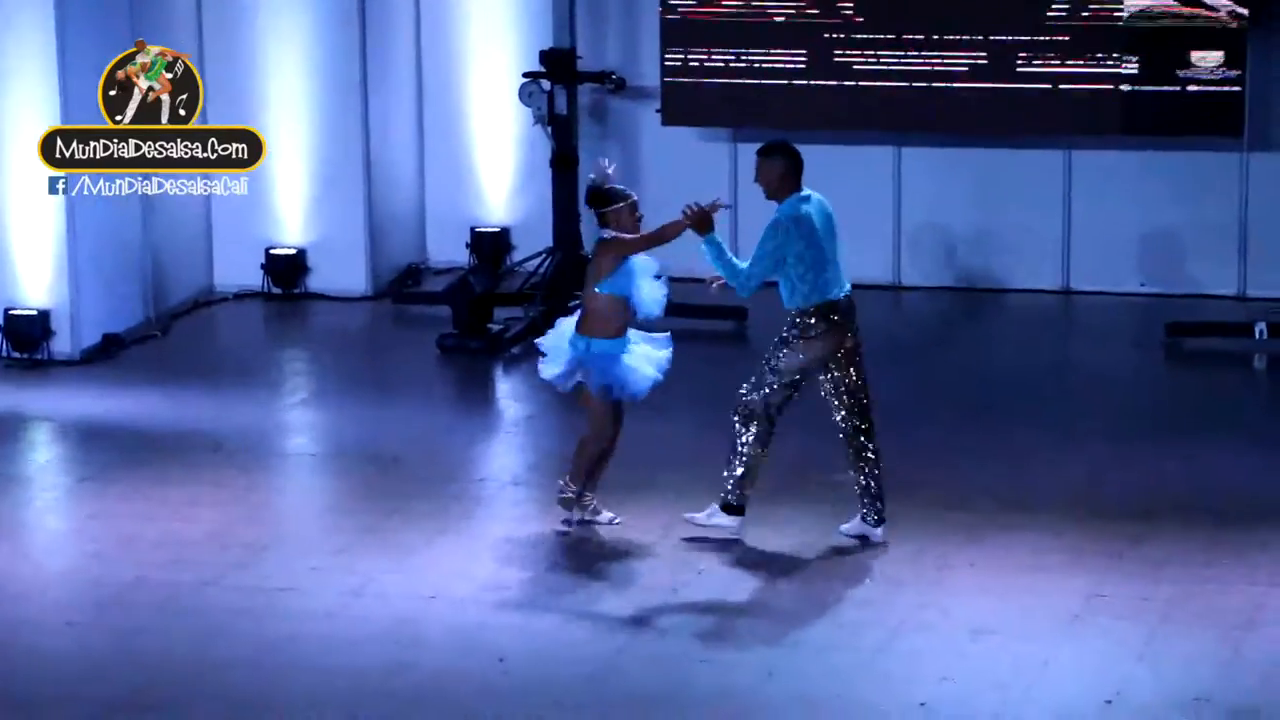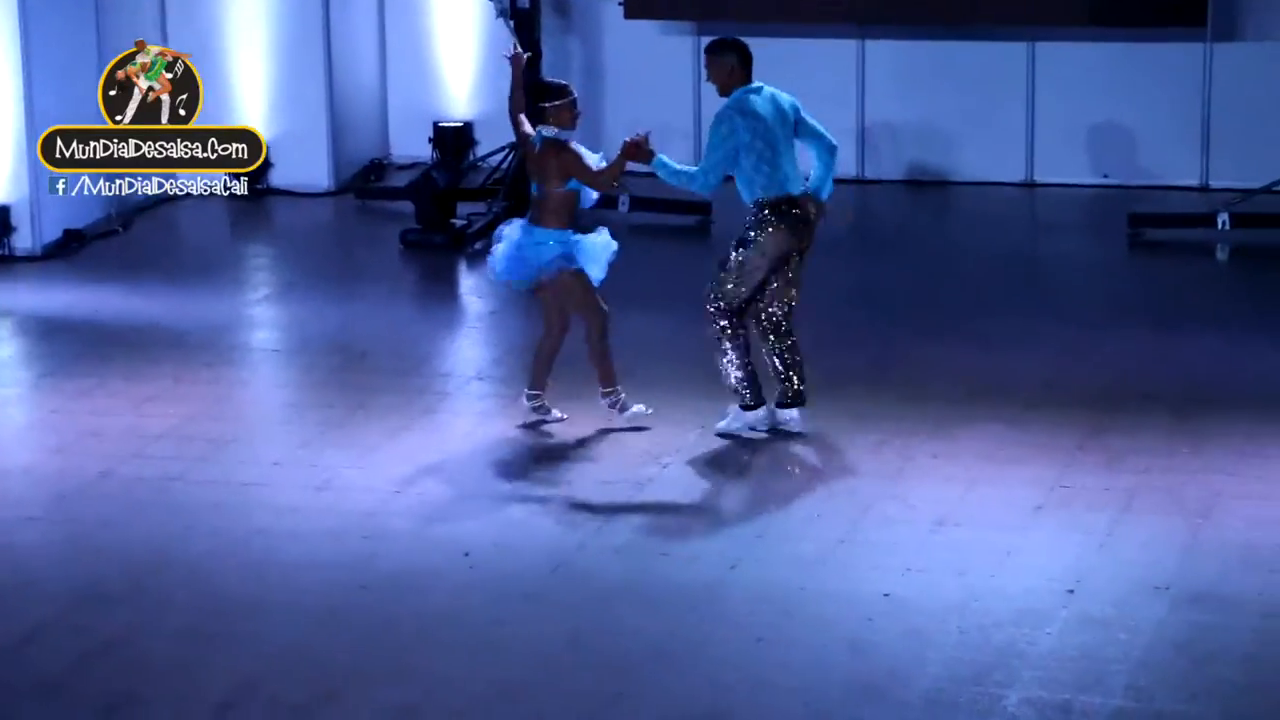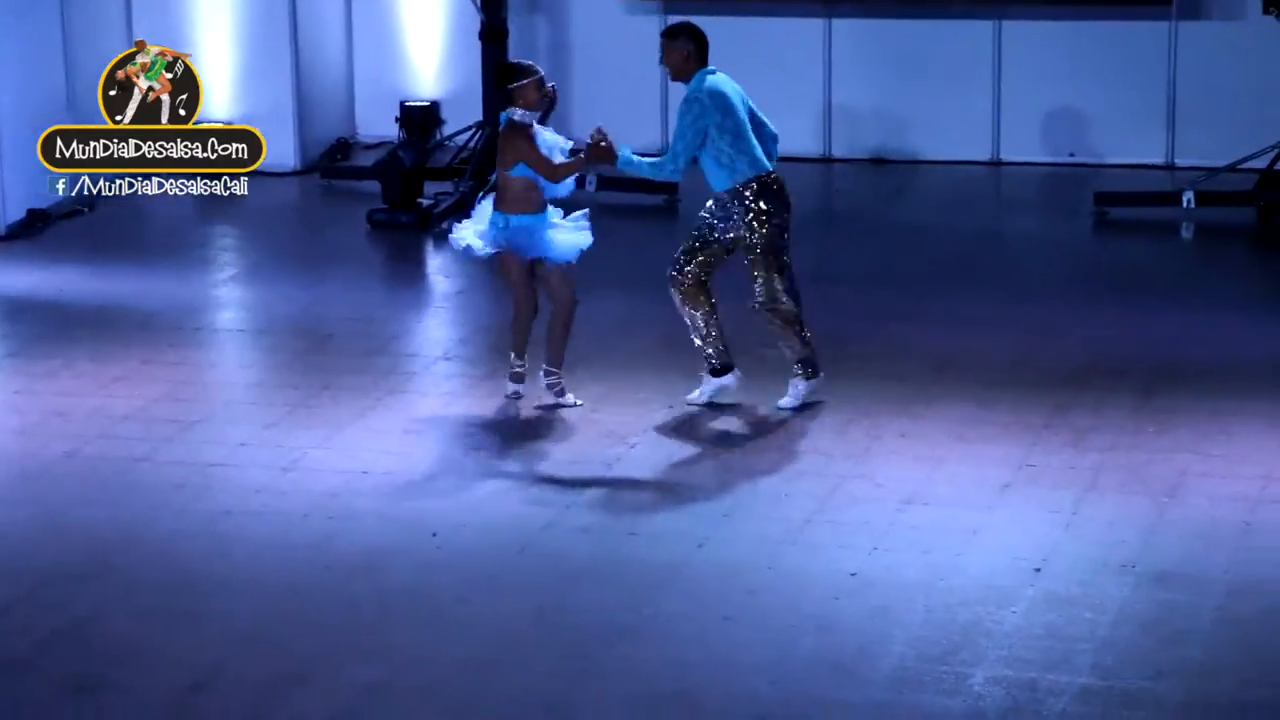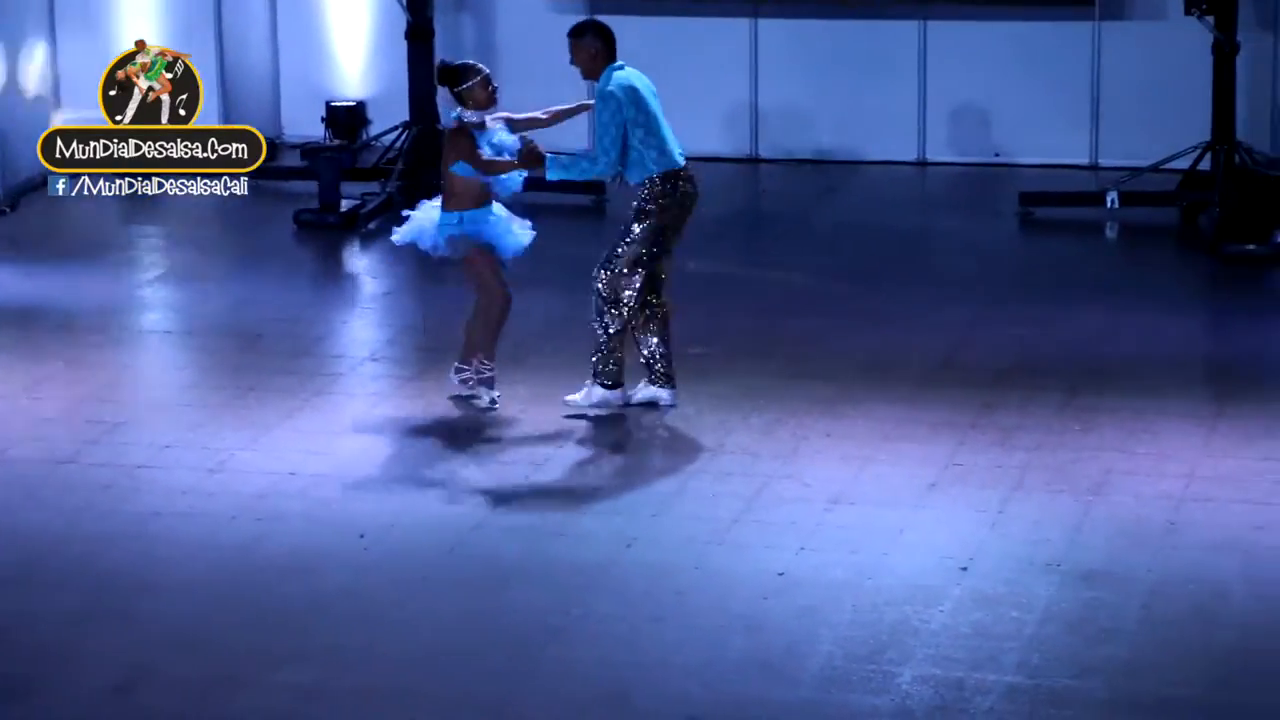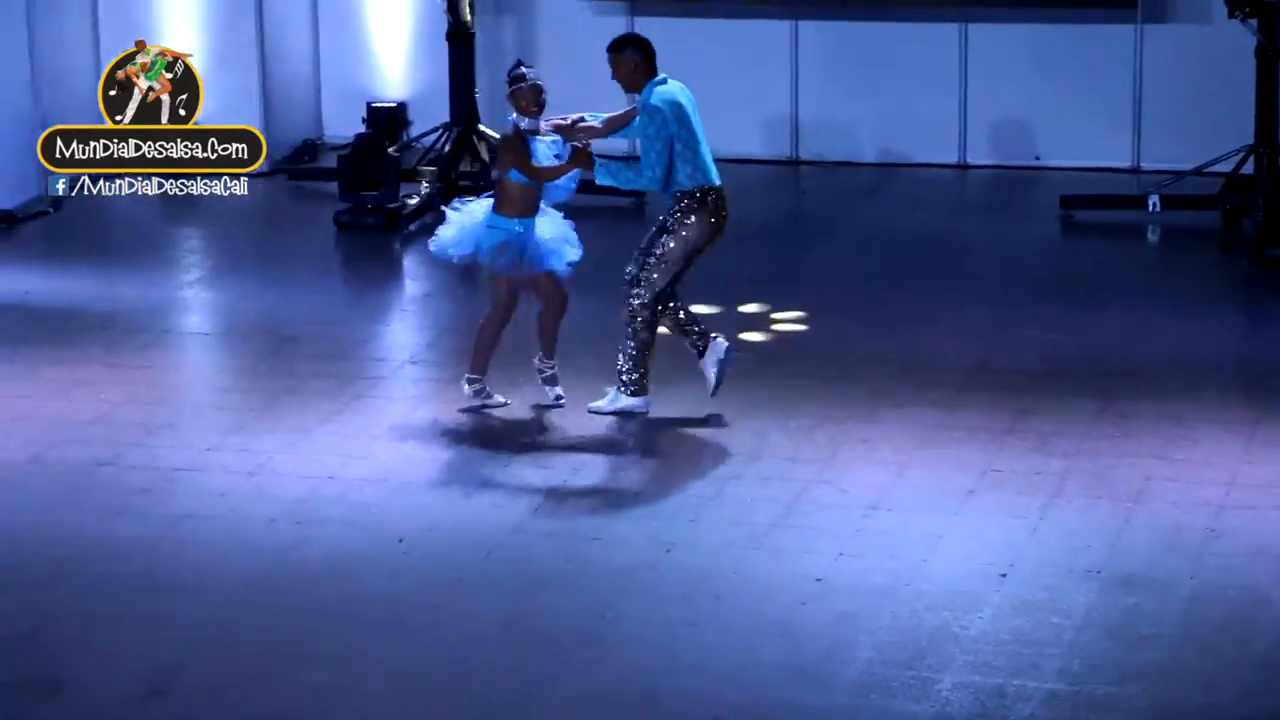
dt=0.4s
person 1, frame 1
left shoulder: (785, 222)
right shoulder: (817, 206)
left elbow: (746, 281)
left wrist: (708, 237)
right wrist: (728, 272)
left hip: (812, 325)
right hip: (840, 317)
left knee: (753, 408)
right knee: (853, 418)
left ankle: (731, 509)
right ankle: (870, 518)
person 1, frame 2
left shoulder: (731, 117)
right shoulder: (782, 101)
left elbow: (703, 183)
right elbow: (827, 146)
left wrist: (651, 160)
right wrist: (818, 193)
left hip: (771, 219)
right hip: (800, 214)
left knee: (726, 307)
right knee: (773, 314)
left ankle: (751, 405)
right ankle: (788, 408)
person 1, frame 3
left shoulder: (698, 99)
right shoulder: (723, 86)
left elbow: (673, 168)
right elbow: (768, 136)
left wrist: (618, 159)
left hip: (754, 201)
right hip: (733, 201)
left knee: (773, 294)
right knee: (685, 276)
left ankle: (805, 374)
right ankle: (720, 372)
person 1, frame 4
left shoulder: (610, 94)
right shoulder: (634, 80)
left elbow: (605, 164)
left wrist: (546, 164)
left hip: (658, 194)
right hip: (677, 187)
left knee: (611, 285)
right knee: (645, 287)
left ankle: (606, 383)
right ankle: (660, 383)
person 1, frame 5
left shoulder: (656, 107)
right shoulder: (673, 91)
left elbow: (651, 178)
left wrist: (594, 166)
right wrist: (596, 125)
left hip: (695, 209)
right hip: (702, 204)
left knee: (644, 294)
right knee: (641, 280)
left ankle: (631, 391)
right ankle: (706, 347)
person 2, frame 1
left shoulder: (614, 247)
right shoulder: (613, 248)
right elbow: (660, 236)
right wrist: (700, 216)
left hip: (615, 348)
right hip: (594, 350)
left knee: (612, 428)
right knee: (603, 428)
left ankle: (585, 498)
right ankle: (570, 490)
person 2, frame 2
left shoulder: (530, 142)
right shoulder: (565, 152)
left elbow: (516, 112)
right elbow: (600, 182)
left wrist: (518, 70)
right wrist: (625, 156)
left hip: (537, 241)
right hip: (553, 245)
left knee: (557, 326)
right knee: (597, 317)
left ankle: (537, 396)
right ankle: (611, 395)
person 2, frame 3
left shoulder: (528, 127)
right shoulder: (517, 135)
right elbow: (552, 172)
left wrist: (548, 105)
right wrist: (590, 157)
left hip: (540, 224)
right hip: (513, 229)
left knee: (566, 298)
right knee: (526, 307)
left ankle: (553, 373)
right ankle: (518, 365)
person 2, frame 4
left shoulder: (494, 123)
right shoulder: (459, 135)
left elbow: (541, 120)
right elbow: (484, 166)
left wrist: (584, 107)
right wrist: (523, 162)
left hip: (484, 220)
right hip: (460, 225)
left knee: (490, 299)
right knee: (498, 297)
left ankle: (466, 372)
right ankle: (482, 370)
person 2, frame 5
left shoulder: (550, 130)
right shoulder: (514, 141)
right elbow: (534, 173)
right wrist: (572, 163)
left hip: (527, 229)
right hip: (506, 232)
left knee: (556, 297)
right knee: (504, 308)
left ankle: (547, 365)
right ankle: (476, 381)
